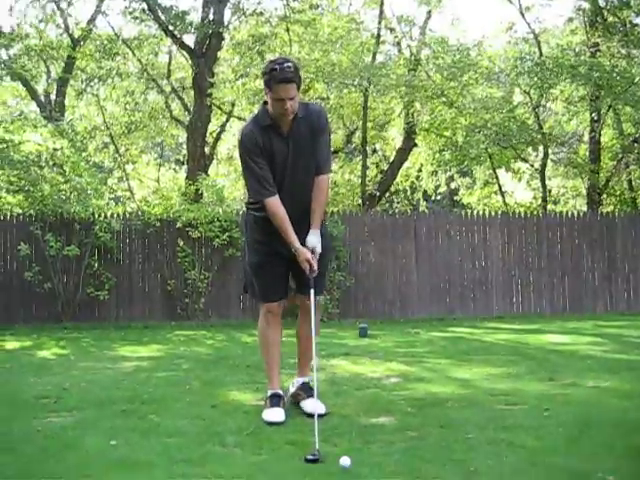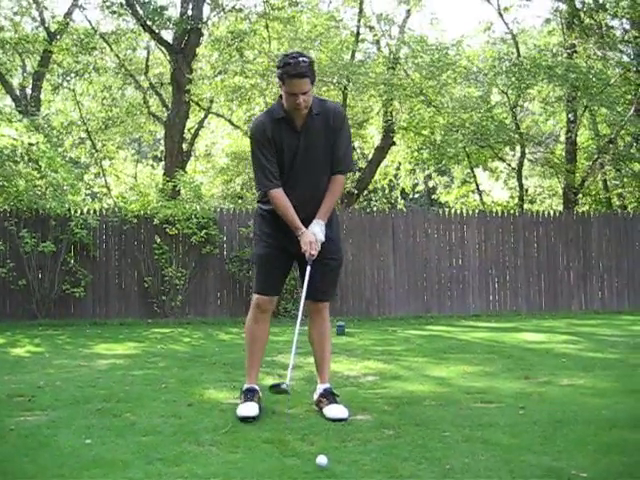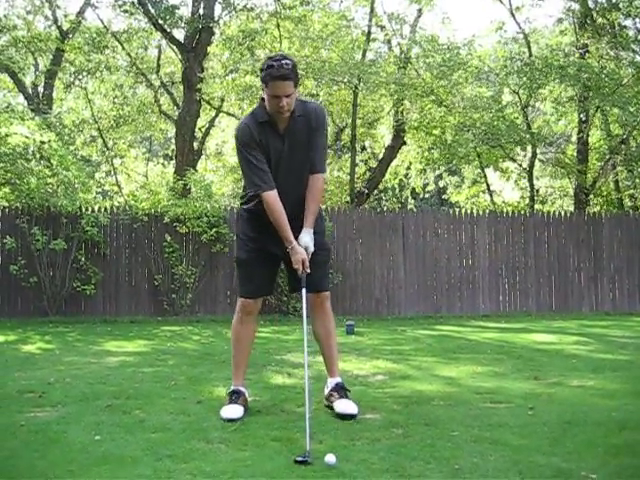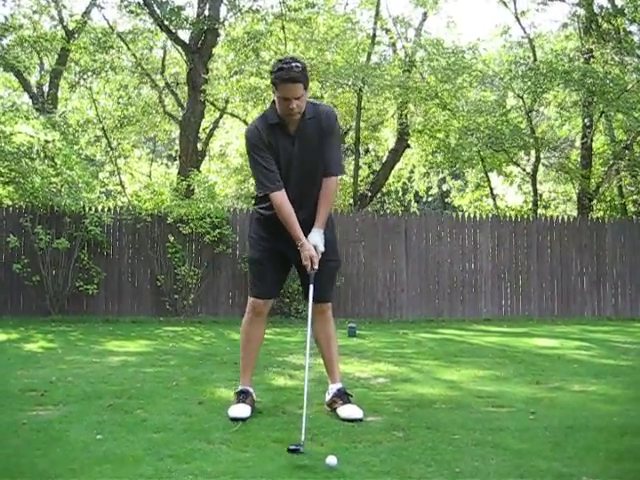
dt=0.7s
person 1, frame 1
left shoulder: (316, 117)
right shoulder: (251, 135)
left elbow: (322, 176)
right elbow: (268, 196)
left wrist: (313, 233)
right wrist: (295, 247)
left hip: (309, 224)
right hip: (266, 229)
left knee: (311, 302)
right knee: (271, 308)
left ankle: (302, 382)
right ankle: (273, 393)
person 1, frame 2
left shoulder: (334, 116)
right shoulder: (264, 126)
left elbow: (340, 173)
right elbow: (271, 187)
left wrist: (318, 224)
right wrist: (300, 232)
left hip: (321, 224)
right hip: (275, 225)
left knee: (319, 307)
right knee: (262, 303)
left ankle: (324, 389)
right ankle: (250, 387)
person 1, frame 3
left shoulder: (315, 115)
right shoulder: (248, 130)
left elbow: (317, 176)
right elbow: (266, 191)
left wrist: (306, 231)
right wrist: (290, 244)
left hip: (306, 222)
right hip: (259, 226)
left knee: (320, 299)
right knee: (247, 305)
left ankle: (335, 383)
right ankle: (237, 390)
person 1, frame 4
left shoulder: (326, 118)
right shoulder: (258, 131)
left elbow: (331, 177)
right elbow: (275, 192)
left wrist: (317, 232)
right wrist: (301, 243)
left hip: (317, 226)
right hip: (270, 227)
left knee: (322, 307)
right knee: (257, 306)
left ankle: (335, 389)
right ankle: (245, 390)
